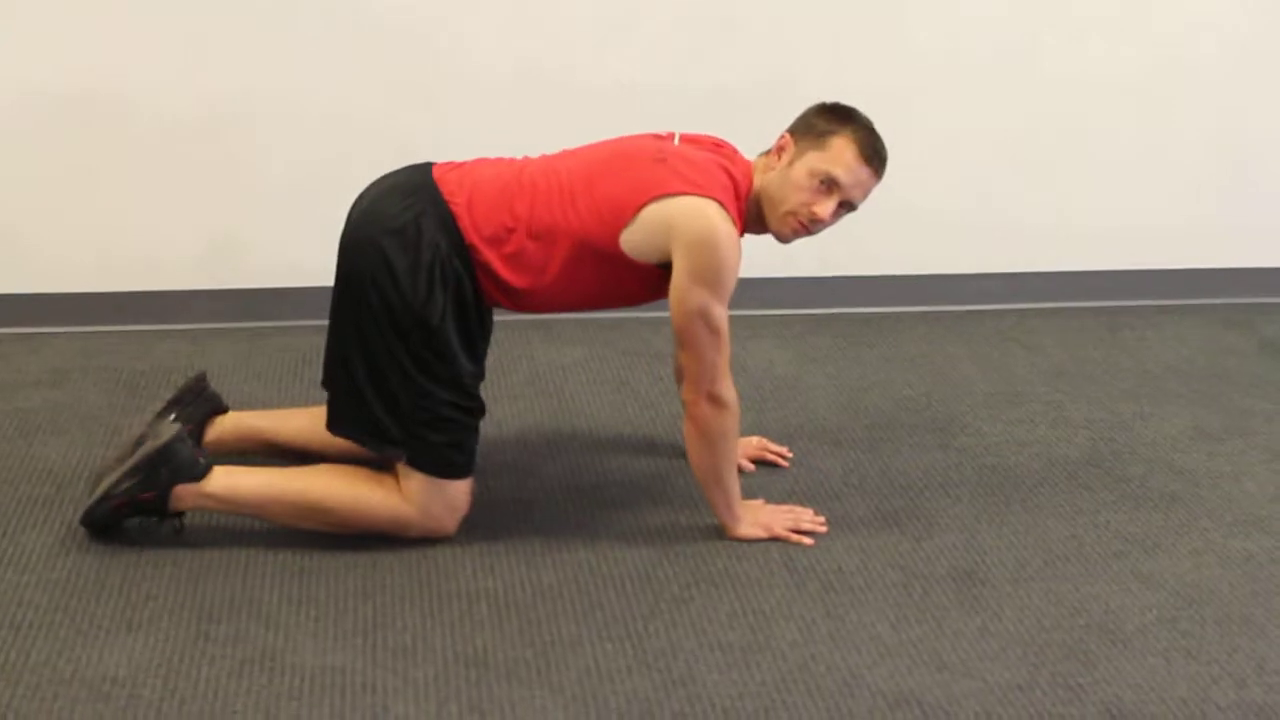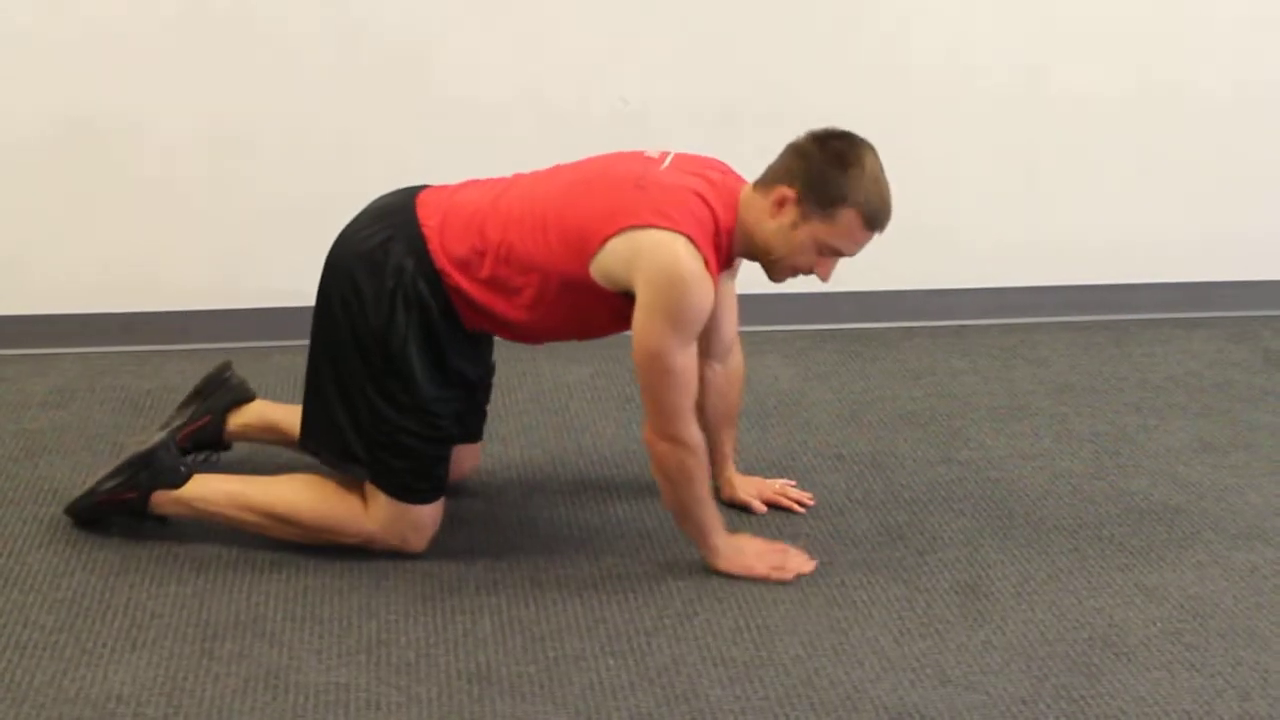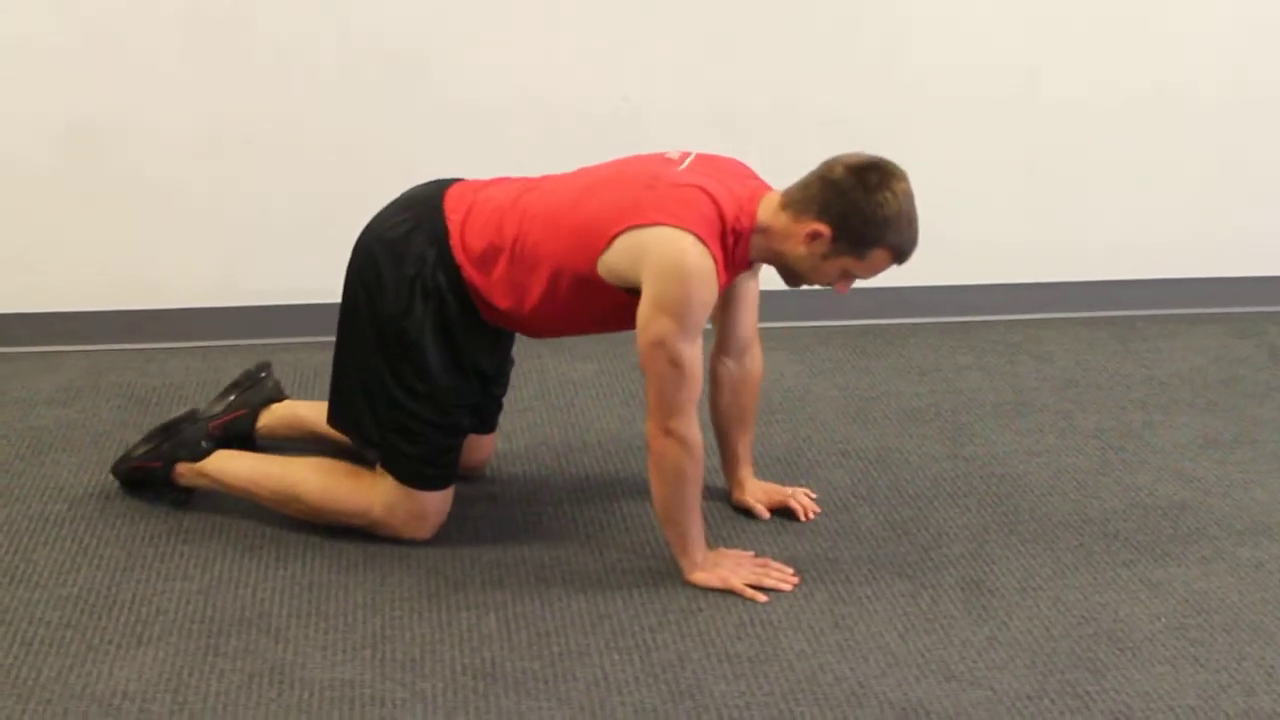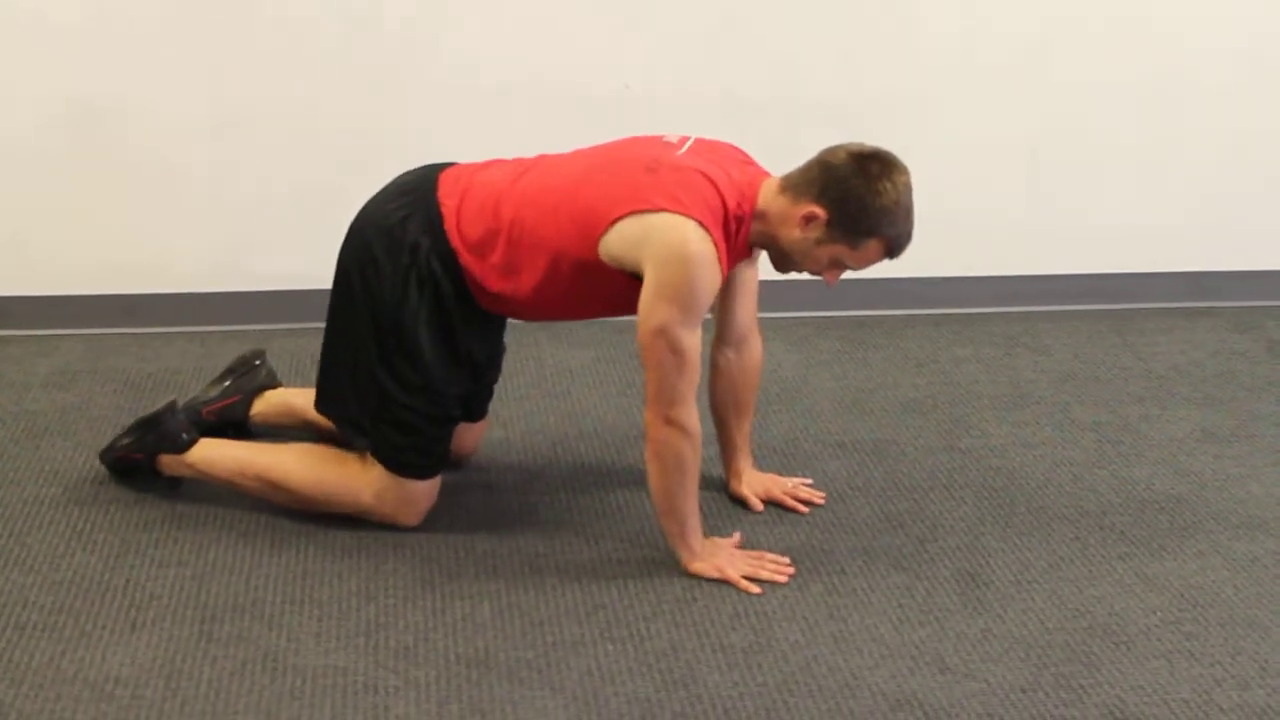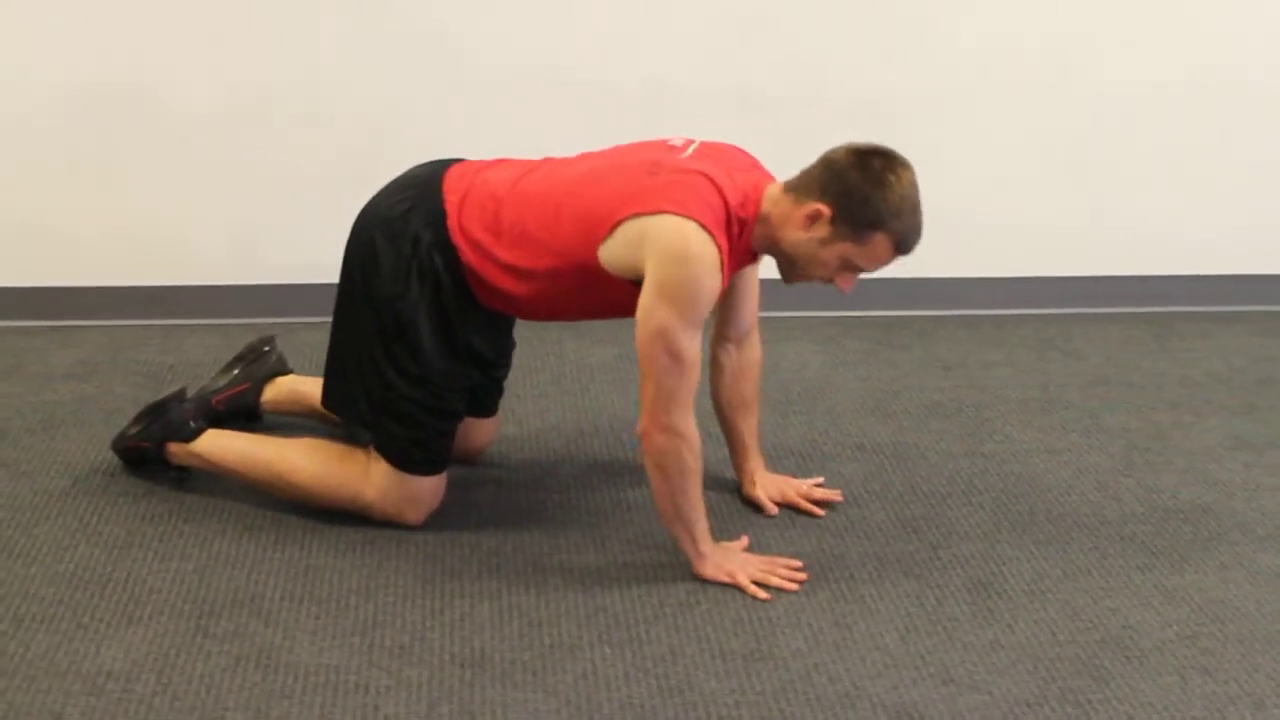
dt=1s
person 1, frame 1
left shoulder: (716, 168)
right shoulder: (709, 226)
left elbow: (694, 345)
right elbow: (706, 389)
left wrist: (715, 440)
right wrist: (735, 516)
left hip: (417, 216)
right hip: (418, 252)
left knee: (408, 438)
right knee: (433, 505)
left ankle: (211, 422)
right ankle: (184, 478)
person 1, frame 2
left shoulder: (725, 195)
right shoulder: (677, 258)
left elbow: (721, 357)
right elbow: (671, 434)
left wrist: (729, 477)
right wrist: (719, 549)
left hip: (424, 241)
right hip: (392, 281)
left knee: (451, 463)
right knee: (403, 523)
left ankle: (237, 412)
right ankle: (169, 487)
person 1, frame 3
left shoulder: (748, 204)
right shoulder: (687, 257)
left elbow: (737, 354)
right elbow: (670, 428)
left wrist: (743, 477)
right wrist: (695, 559)
left hip: (456, 240)
right hip: (415, 272)
left knee: (467, 453)
right knee: (411, 511)
left ankle: (263, 412)
right ankle: (193, 459)
person 1, frame 4
left shoulder: (746, 190)
right shoulder: (689, 245)
left elbow: (737, 342)
right elbow: (669, 419)
left wrist: (741, 467)
right wrist: (693, 551)
left hip: (449, 221)
right hip: (411, 258)
left knee: (455, 441)
right knee: (400, 497)
left ankle: (257, 398)
right ankle: (178, 447)
person 1, frame 5
left shoulder: (750, 191)
right shoulder: (691, 246)
left elbow: (736, 341)
right elbow: (664, 428)
left wrist: (753, 469)
right wrist: (705, 556)
left hip: (457, 215)
right hip: (414, 253)
left knee: (467, 438)
right knee: (404, 495)
left ankle: (267, 386)
right ankle: (186, 436)
